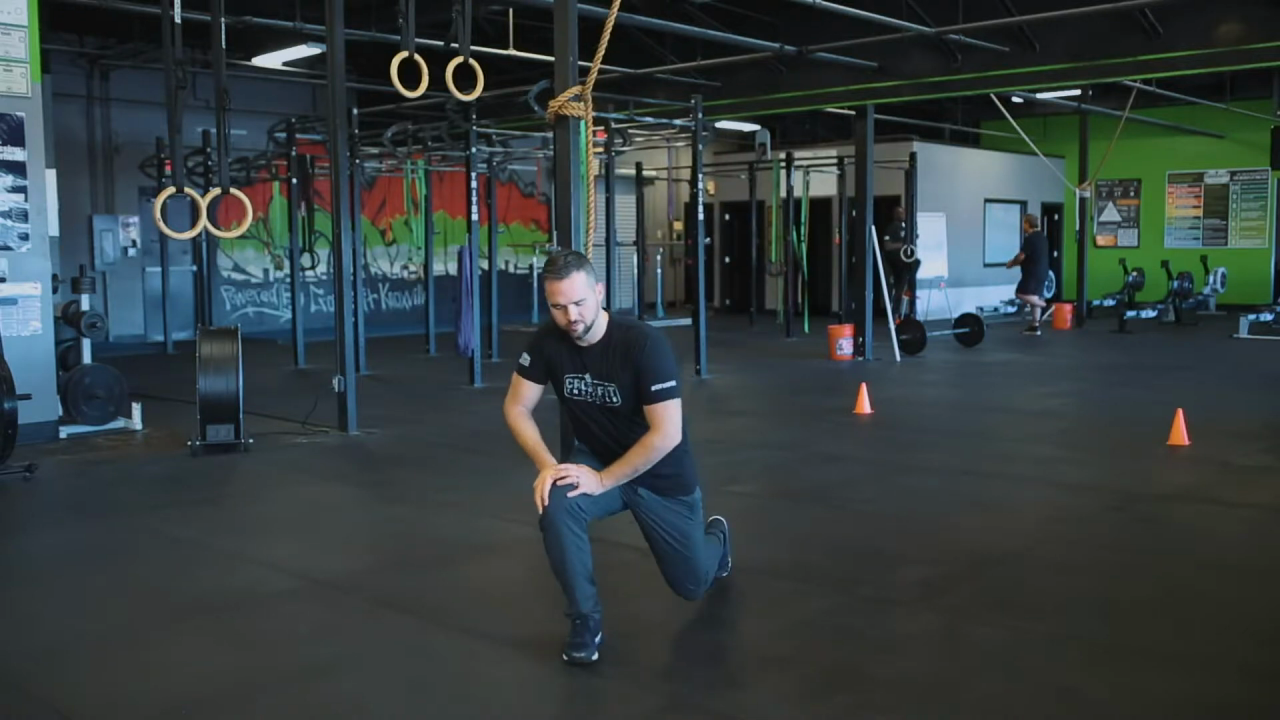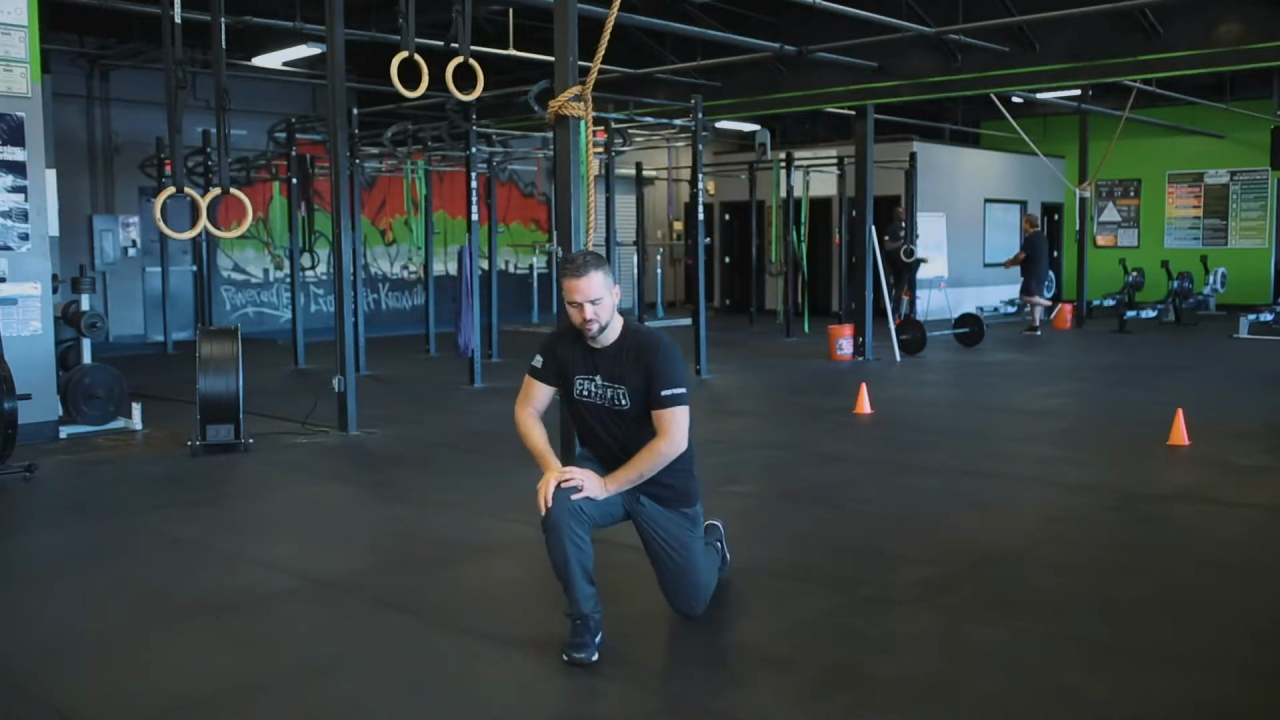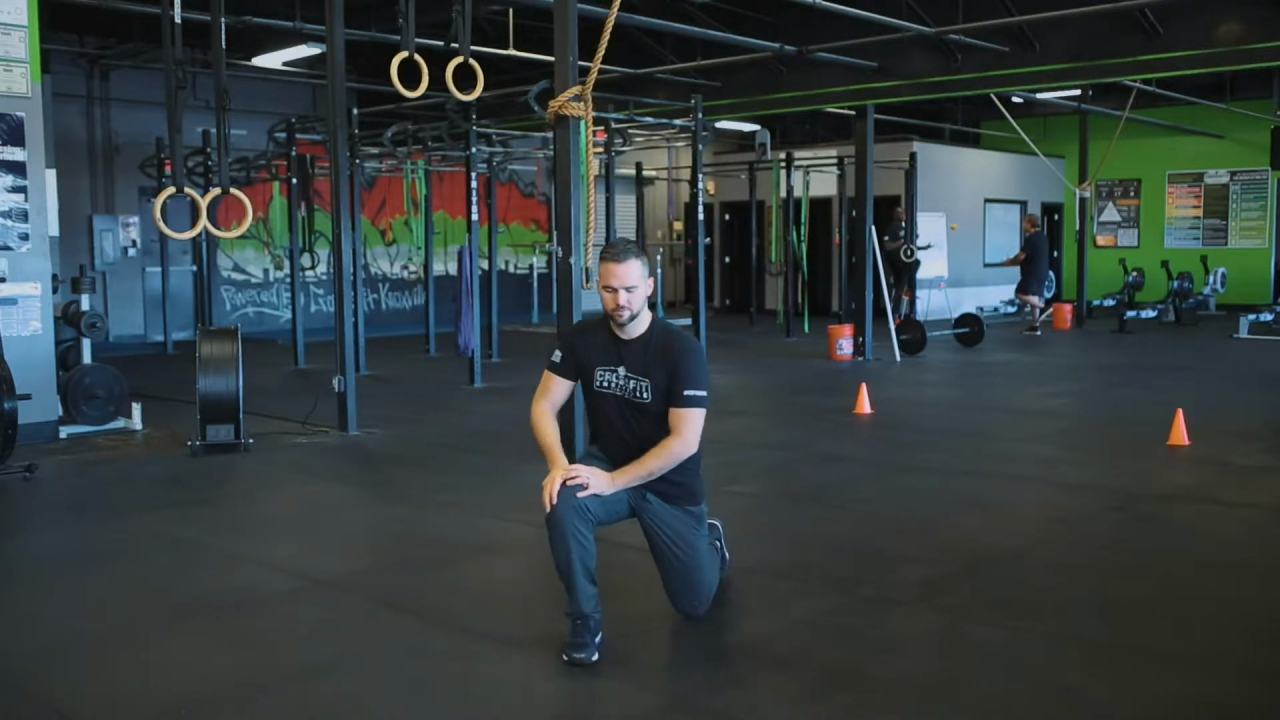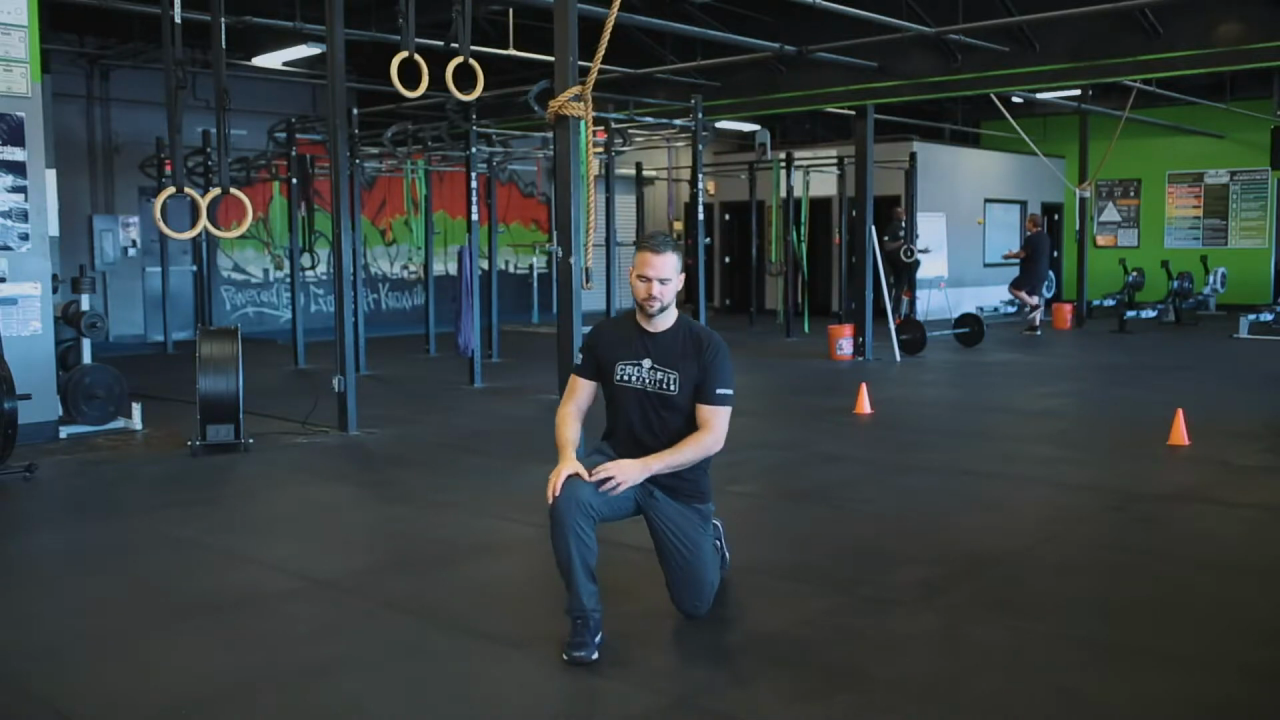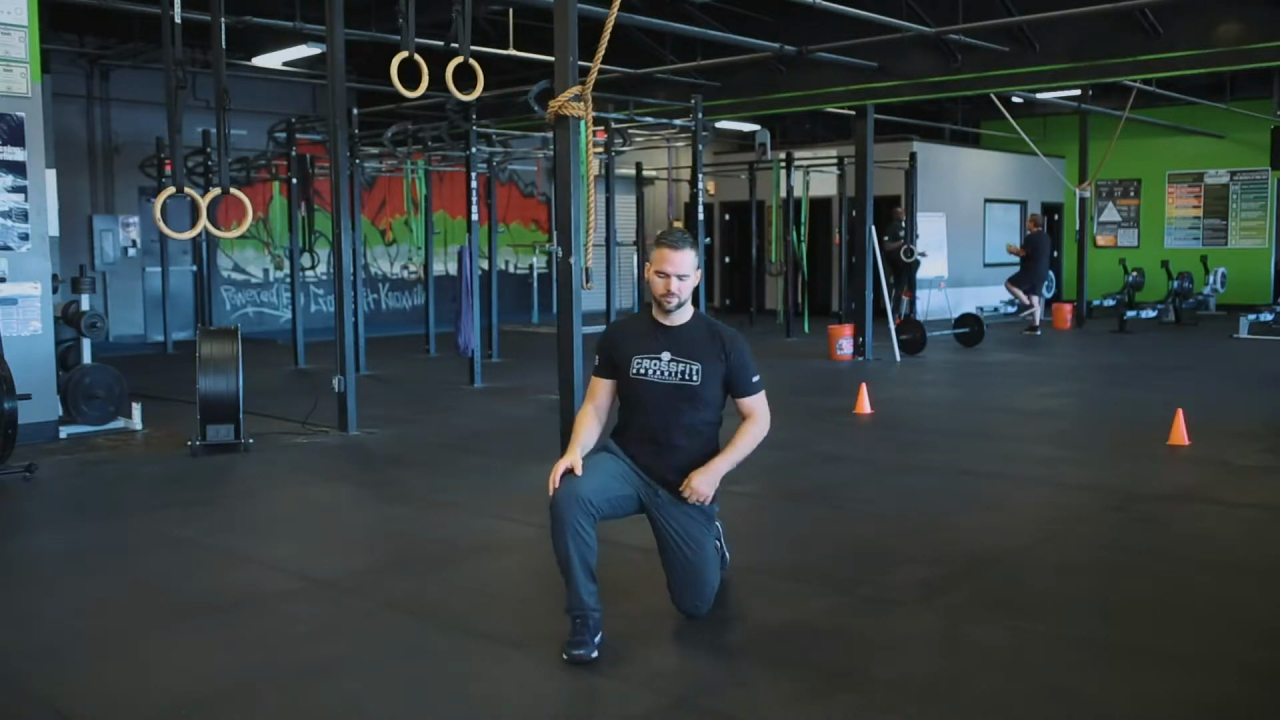
dt=0.2s
person 1, frame 1
left shoulder: (644, 344)
right shoulder: (547, 342)
left elbow: (667, 435)
right elbow: (516, 408)
left wrist: (603, 481)
right wrist: (546, 465)
left hip: (662, 474)
right hip: (597, 459)
left knee: (691, 583)
right knee: (555, 504)
left ankle: (714, 537)
right ankle: (585, 619)
person 1, frame 2
left shoulder: (657, 350)
right shoulder: (560, 345)
left elbow: (674, 440)
right elbow: (527, 411)
left wrist: (607, 486)
right wrist: (551, 467)
left hip: (664, 484)
right hip: (600, 469)
left knee: (691, 601)
right knee: (558, 507)
left ankle: (711, 540)
right ankle: (585, 619)
person 1, frame 3
left shoulder: (682, 349)
right shoulder: (582, 338)
left elbow: (686, 441)
right elbow: (544, 406)
left wrist: (614, 481)
right wrist: (558, 464)
left hip: (671, 483)
right hip: (608, 465)
left knee: (694, 603)
right knee: (562, 505)
left ankle: (710, 541)
right ankle: (585, 619)
person 1, frame 4
left shoulder: (707, 346)
right shoulder: (605, 336)
left elbow: (713, 436)
right elbow: (572, 407)
left wrist: (644, 467)
right wrist: (567, 457)
left hip: (680, 481)
right hip: (618, 460)
left knee: (695, 603)
right knee: (567, 502)
left ankle: (710, 539)
right ankle: (585, 619)
person 1, frame 5
left shoulder: (724, 342)
right shoulder: (621, 334)
left elbow: (758, 419)
right elbow: (596, 406)
left wrist: (714, 471)
right wrist: (574, 452)
left hip: (690, 481)
right hip: (626, 461)
left knee: (696, 603)
right knee: (567, 498)
left ankle: (709, 540)
right ankle: (585, 618)
